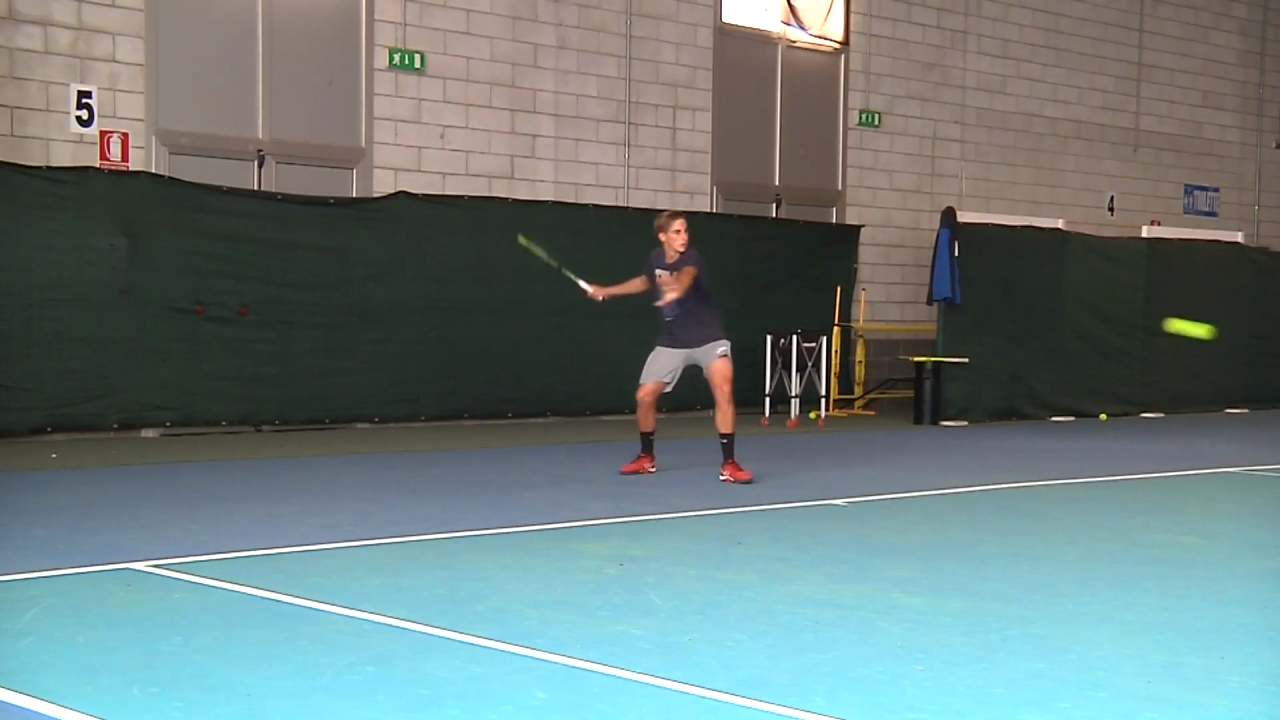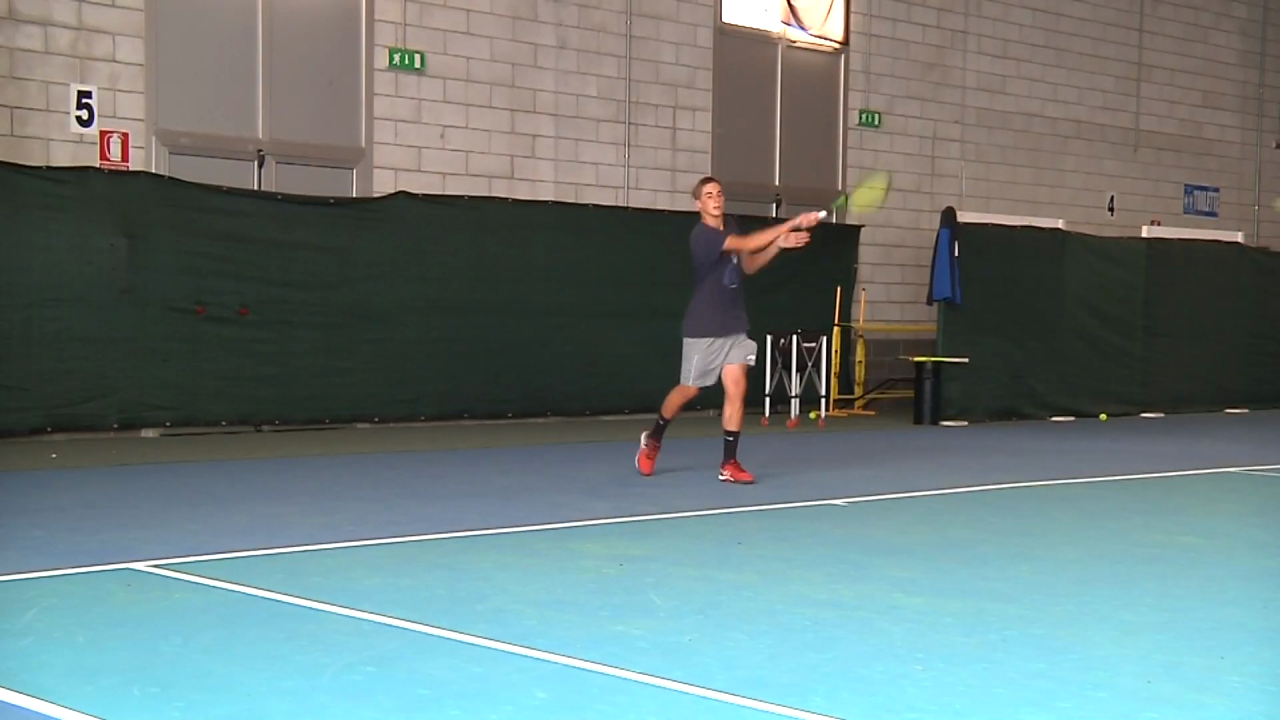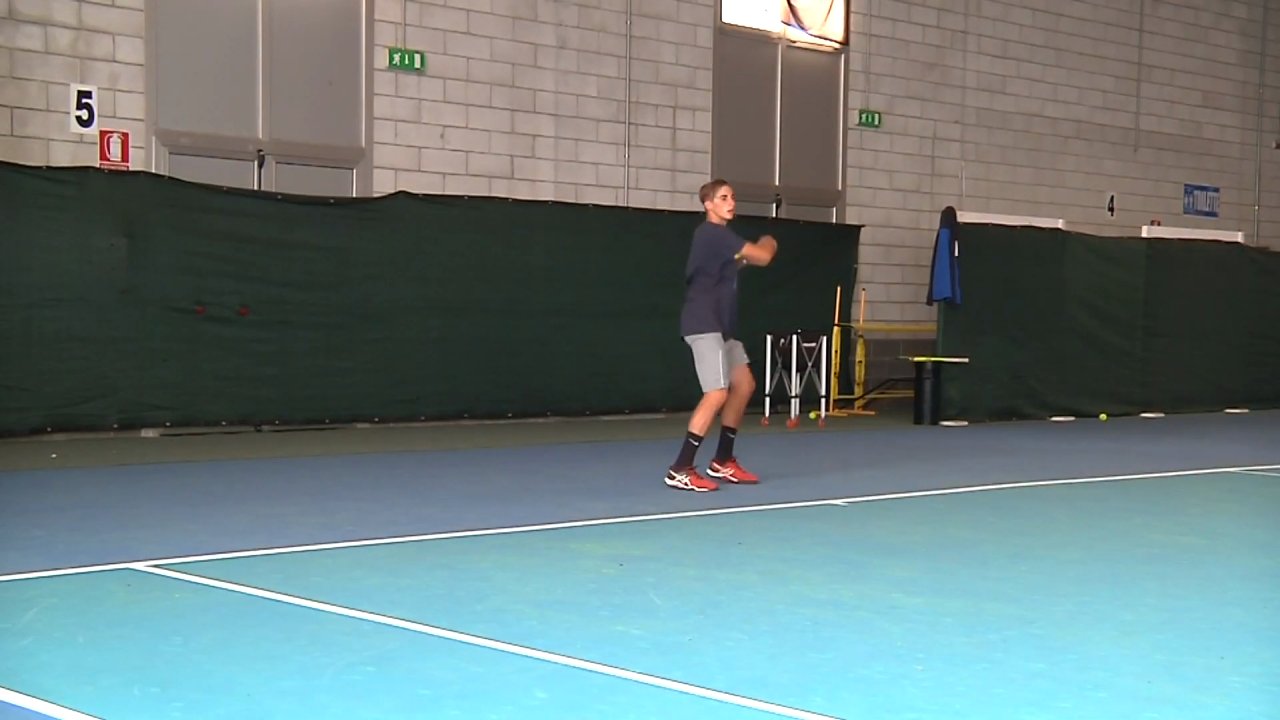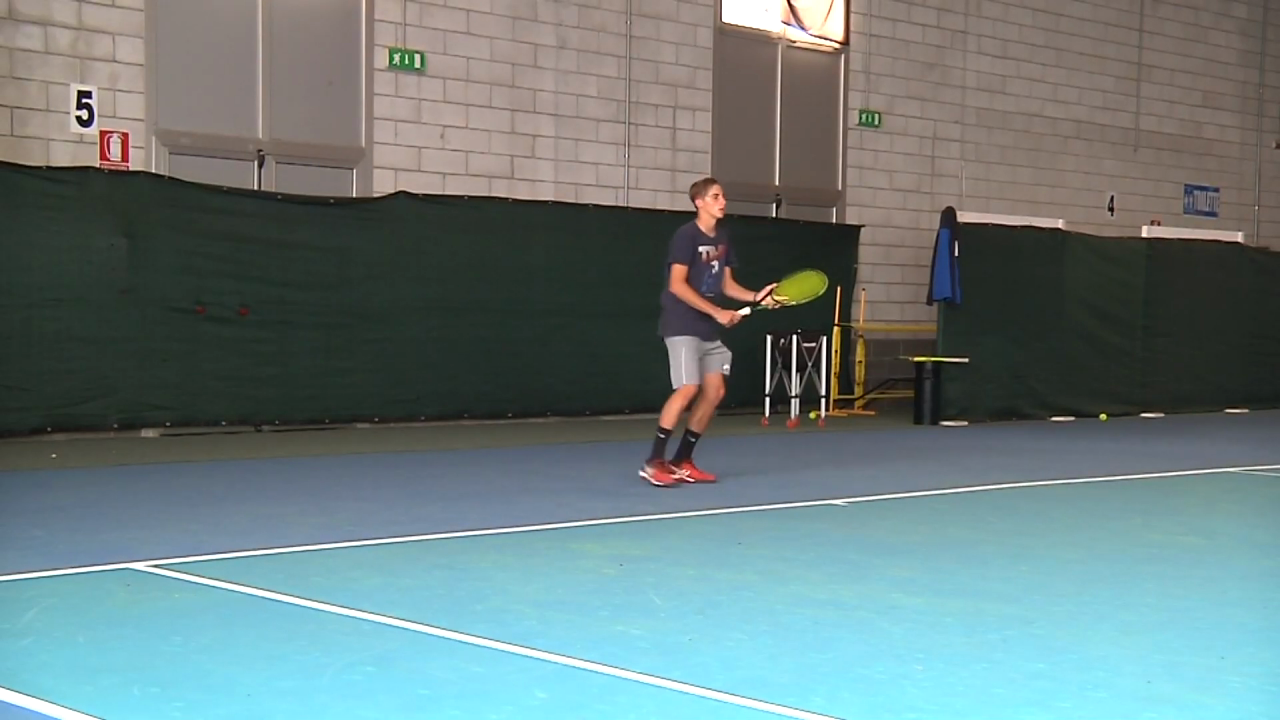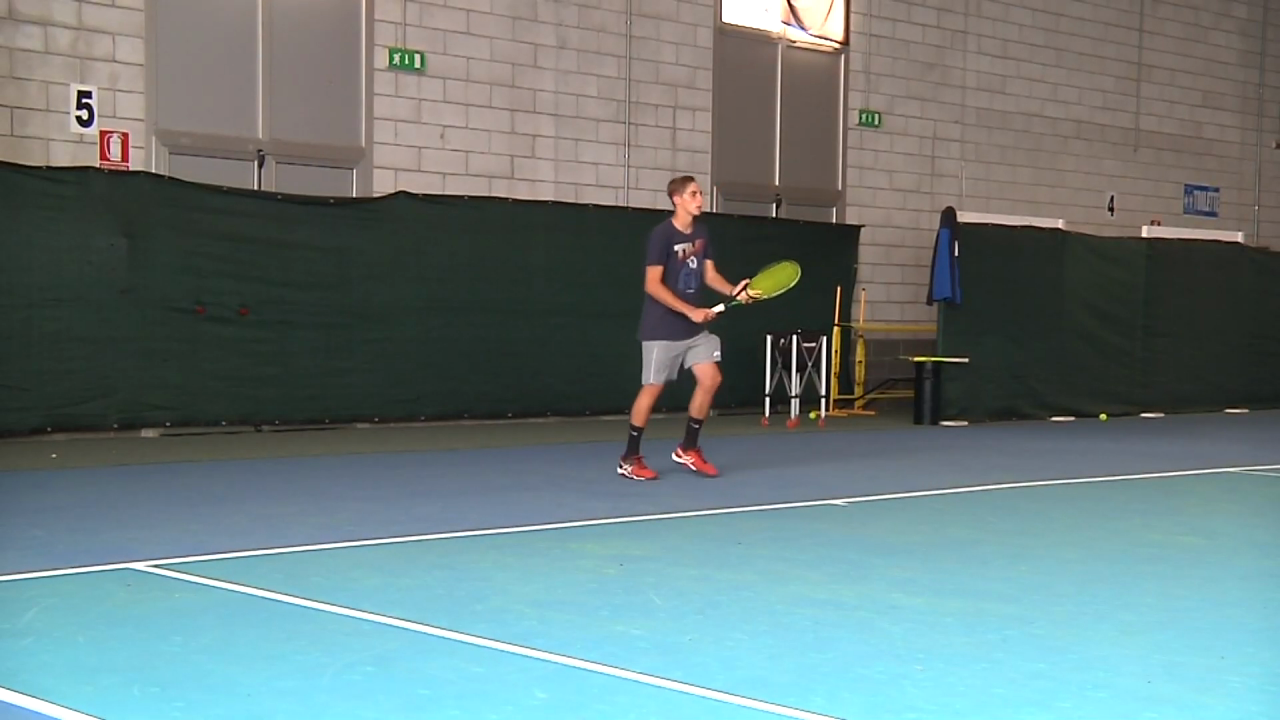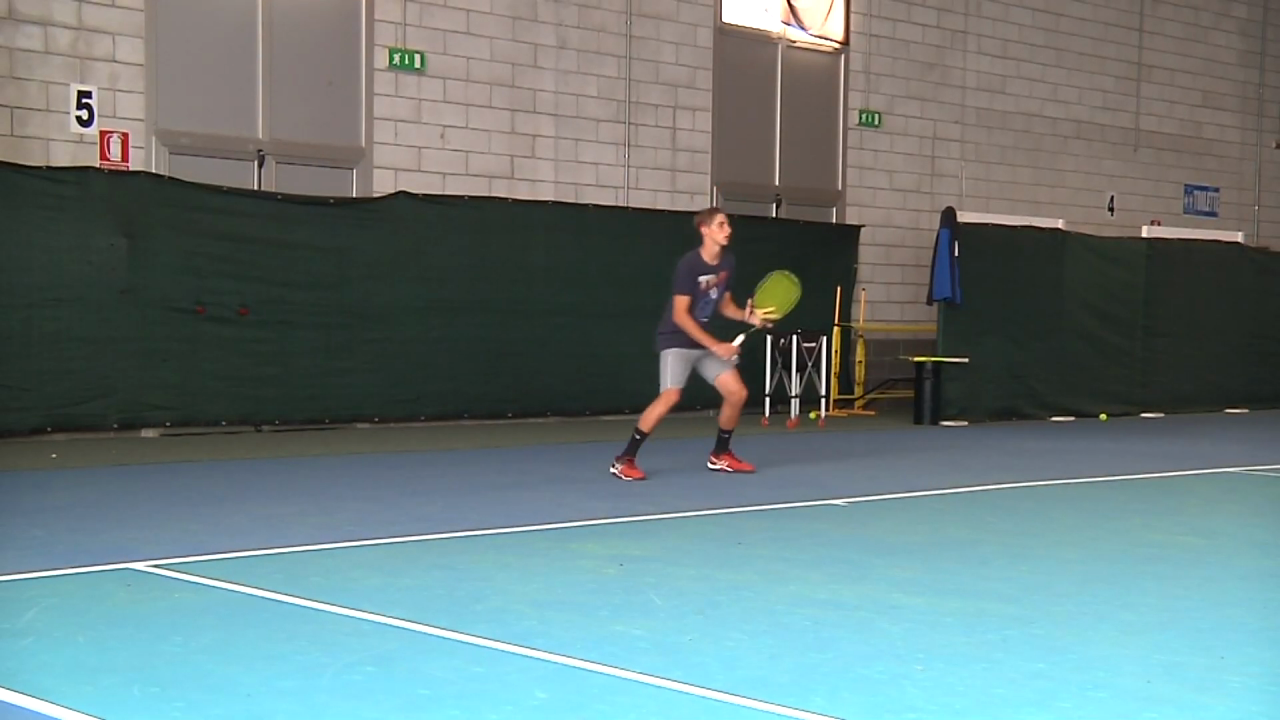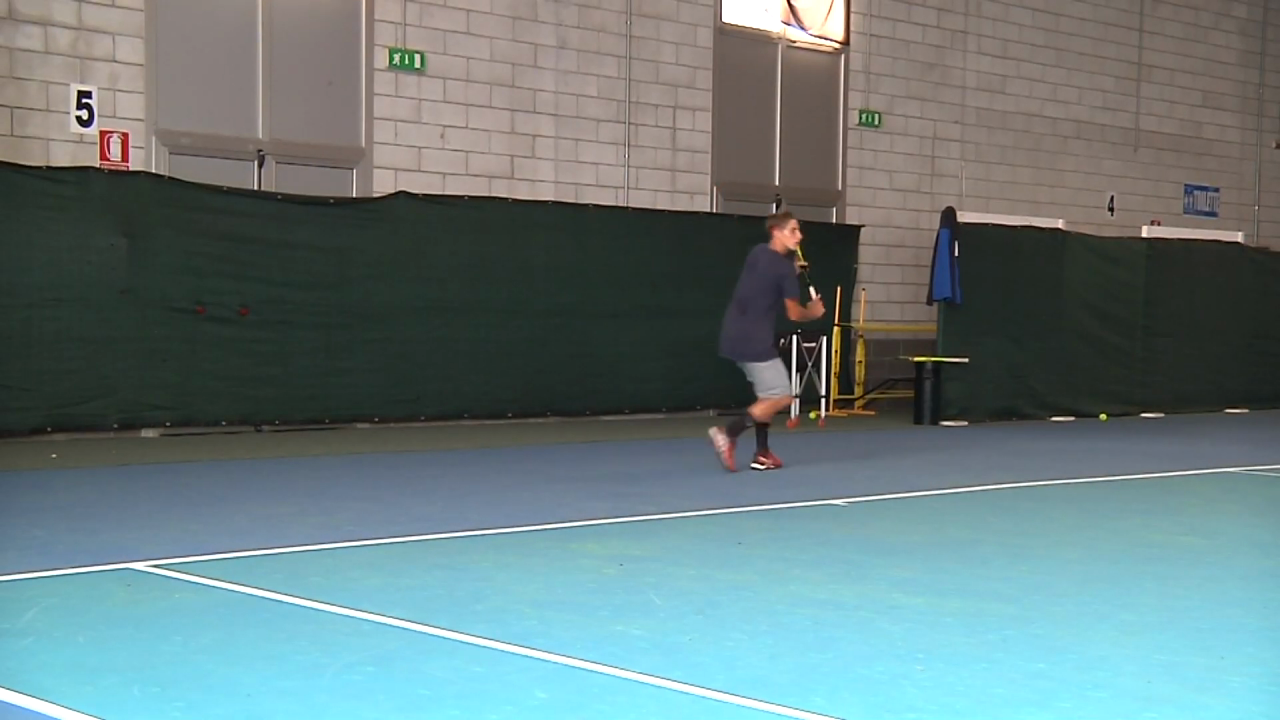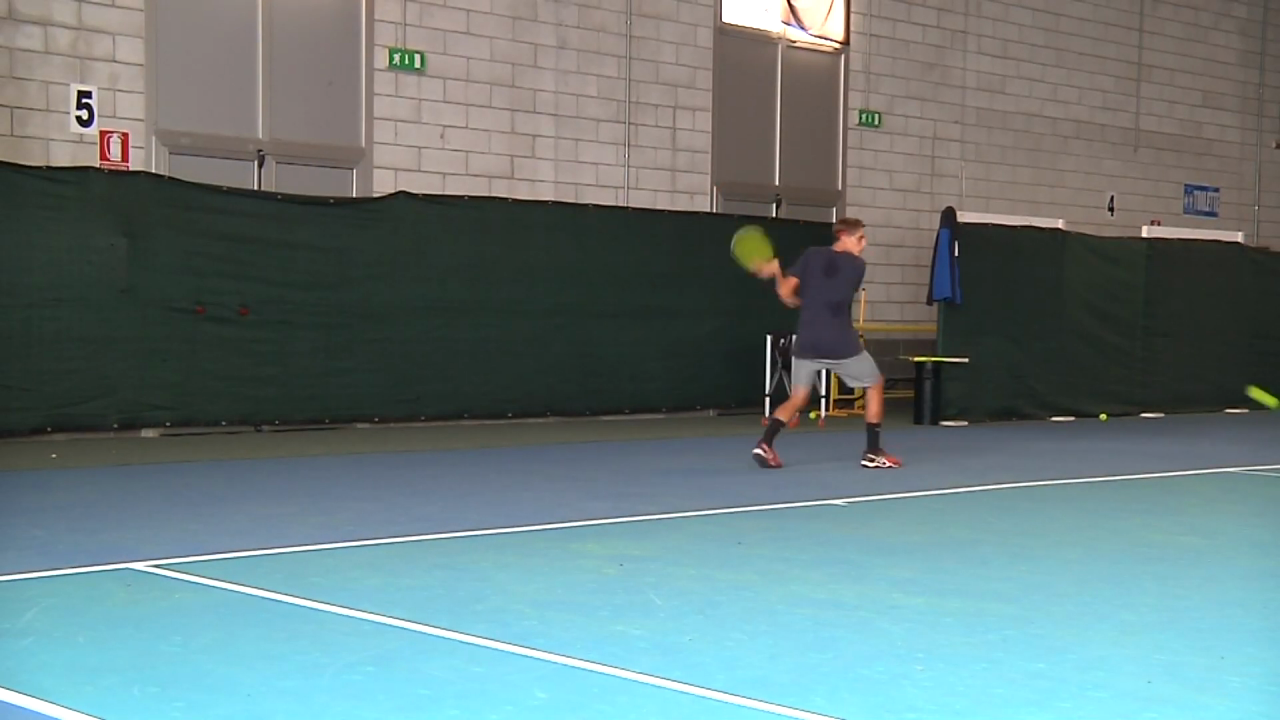
dt=0.4s
person 1, frame 1
left shoulder: (690, 257)
right shoulder: (655, 257)
left elbow: (686, 277)
right elbow: (644, 283)
left wrist: (675, 290)
right wrist: (606, 291)
left hip: (708, 338)
right hip: (671, 341)
left knee: (724, 390)
right knee: (645, 396)
left ankle: (729, 463)
right ankle: (647, 456)
person 1, frame 2
left shoulder: (730, 228)
right shoulder: (702, 235)
left elbow: (746, 266)
right elbow: (749, 244)
left wrist: (780, 244)
right wrist: (791, 225)
left hip: (734, 325)
right hip: (704, 327)
left knee: (736, 389)
right knee: (689, 389)
left ankle: (730, 464)
right ankle: (652, 439)
person 1, frame 3
left shoulder: (715, 234)
right shoulder: (714, 232)
right elbow: (763, 253)
left wrist: (745, 257)
right wrist: (768, 243)
left hip: (718, 326)
right hip: (703, 325)
left knee: (744, 386)
right knee: (718, 393)
left ankle: (723, 461)
right ankle: (680, 468)
person 1, frame 4
left shoulder: (723, 238)
right shoulder: (685, 236)
left elbow: (727, 284)
right elbow: (676, 285)
left wrist: (756, 297)
right wrist: (717, 312)
left hip: (708, 328)
right hip: (681, 325)
left knee: (715, 391)
right knee: (688, 389)
left ankle: (682, 460)
right ankle: (654, 461)
person 1, frame 5
left shoulder: (701, 233)
right shoulder: (661, 235)
left elbow: (709, 274)
right elbow: (652, 285)
left wrist: (732, 290)
right wrist: (690, 311)
left hip: (693, 324)
right hip: (661, 325)
left knee: (711, 380)
right knee: (653, 387)
left ankle: (688, 448)
right ankle: (630, 458)
person 1, frame 6
left shoulder: (727, 262)
right shoulder: (688, 265)
right elbow: (679, 315)
left wrist: (746, 315)
right wrist: (714, 345)
left hip: (707, 341)
right hip: (676, 339)
left knee: (737, 393)
right knee: (670, 396)
left ankle: (720, 453)
right ankle: (625, 459)
person 1, frame 7
left shoulder: (758, 252)
right shoulder: (784, 268)
right elbow: (795, 314)
right wrist: (813, 311)
left hip: (732, 337)
right hip: (754, 341)
left knee: (769, 390)
right knee: (781, 398)
left ankle: (762, 453)
right ankle: (727, 433)
person 1, frame 8
left shoulder: (811, 256)
right shoulder: (858, 265)
left elbow: (785, 292)
left wrist: (776, 273)
left hip: (807, 341)
right hip: (843, 343)
left knee: (798, 398)
right knee: (875, 385)
left ankle: (765, 443)
right ankle: (873, 452)
